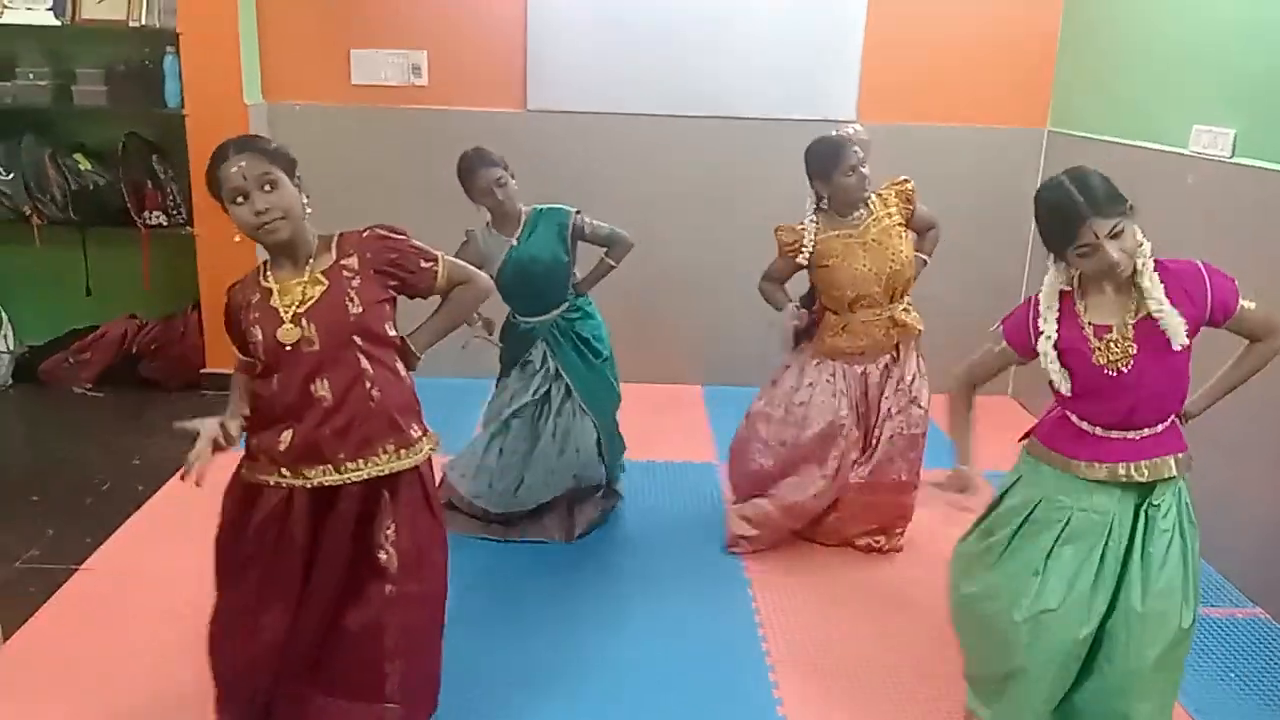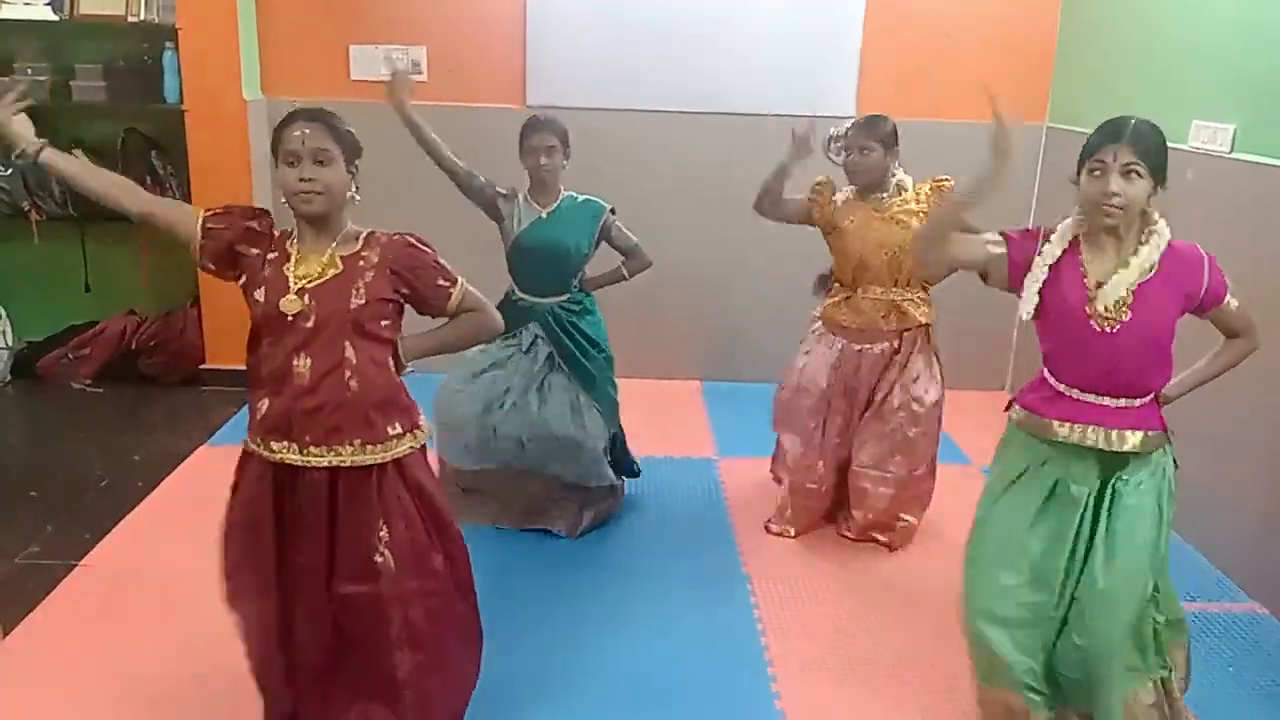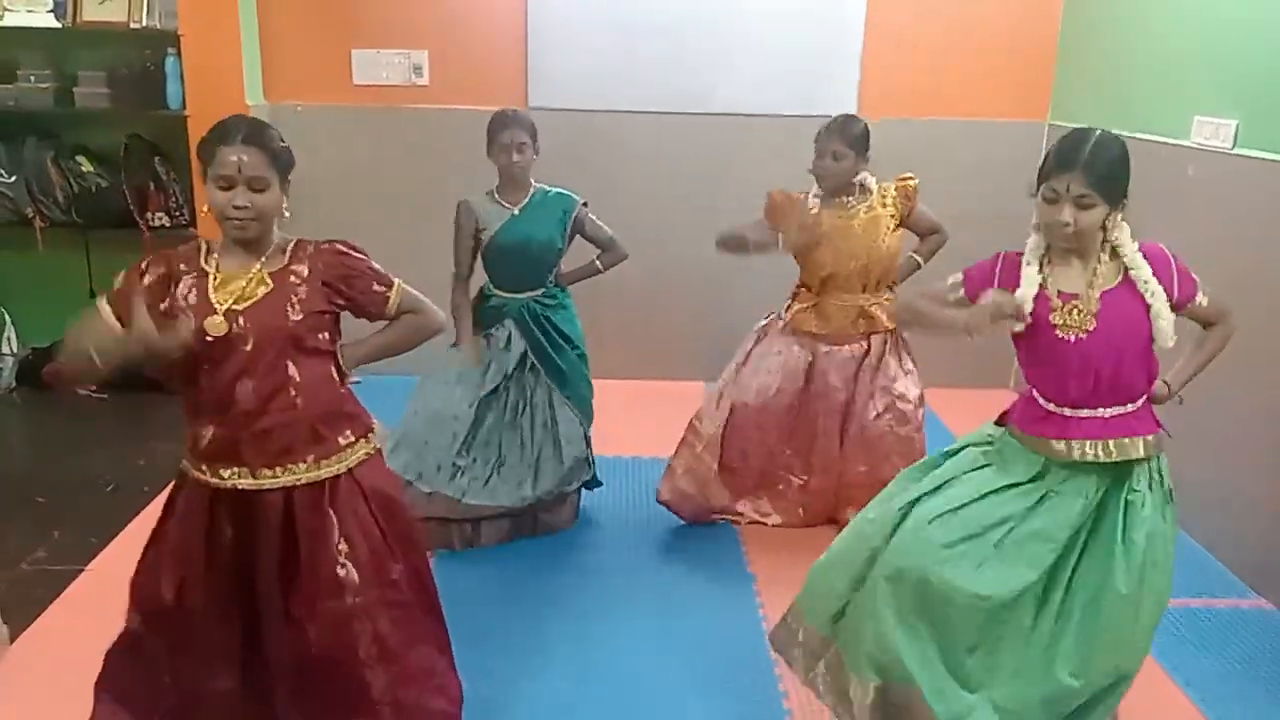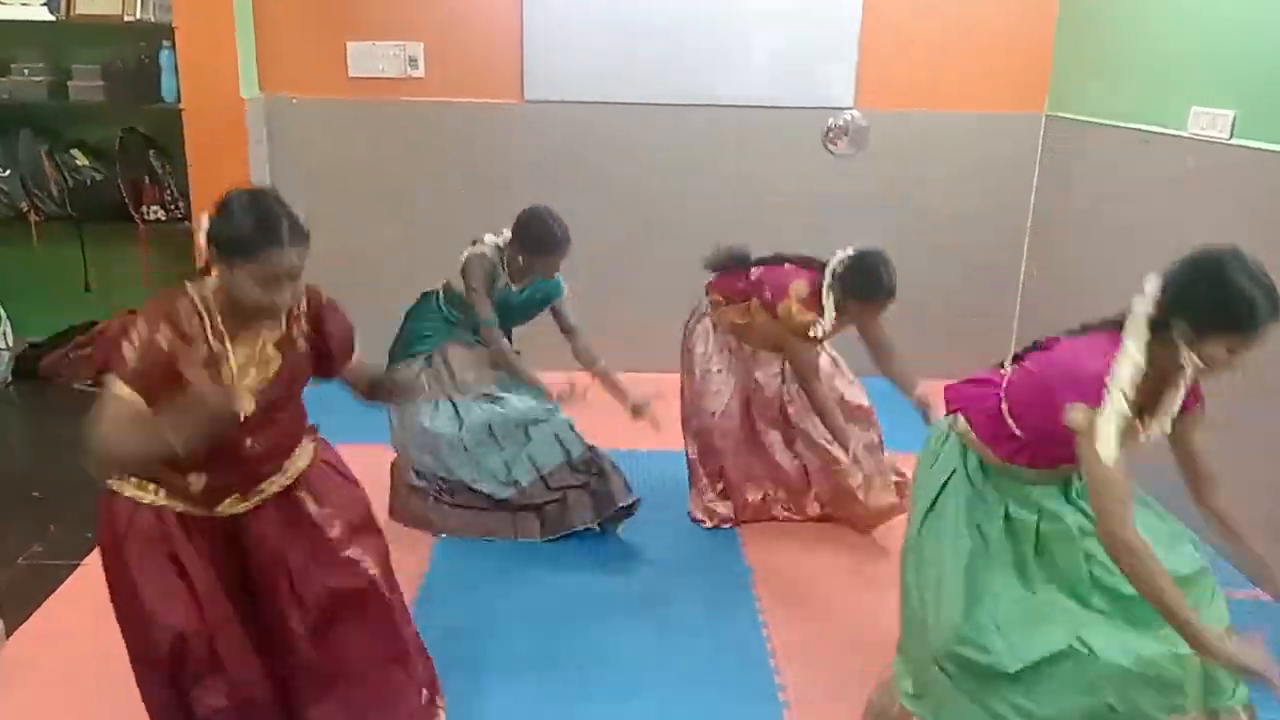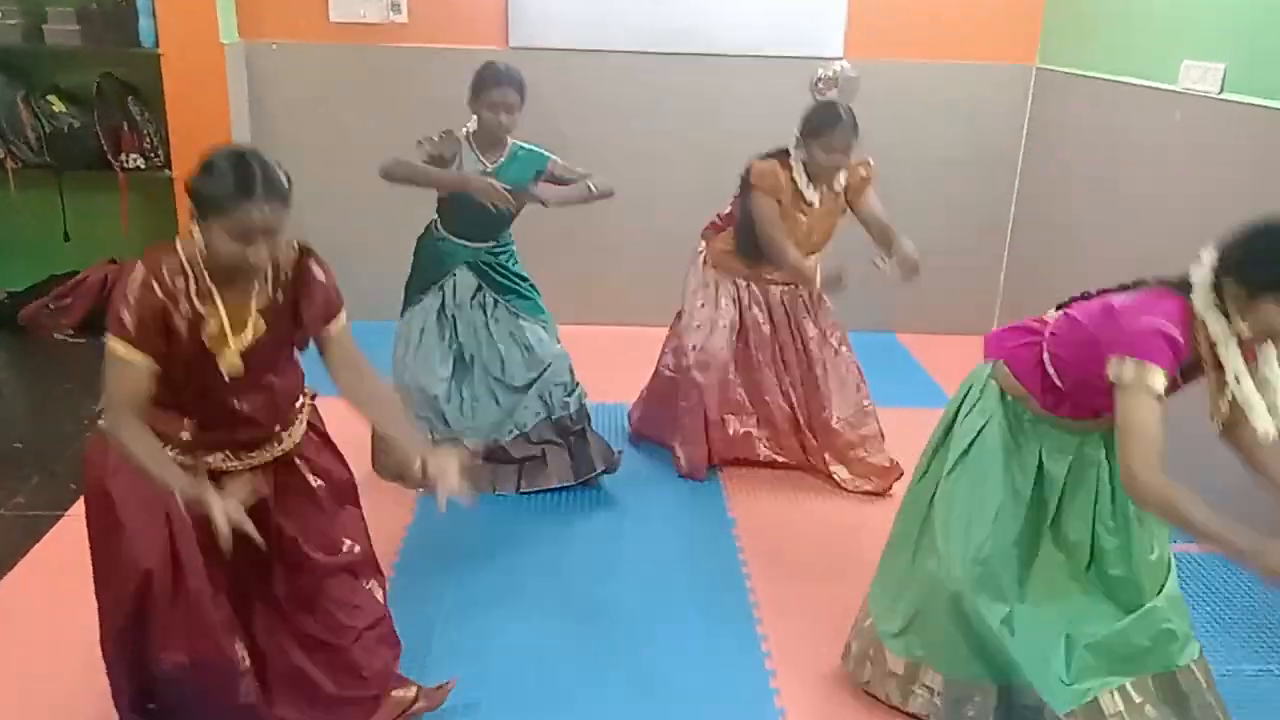
dt=0.5s
person 1, frame 1
left shoulder: (375, 252)
right shoulder: (245, 300)
left elbow: (476, 283)
left wrist: (410, 345)
right wrist: (226, 423)
left hip: (385, 478)
right hip: (282, 490)
left knee: (383, 630)
right knee: (268, 634)
person 1, frame 2
left shoulder: (395, 255)
right shoulder: (253, 245)
left elbow: (485, 319)
right elbow: (144, 205)
left wrist: (400, 349)
left hip: (374, 468)
right hip: (278, 469)
left knee: (389, 616)
right knee: (288, 612)
person 1, frame 3
left shoulder: (325, 264)
right shoulder: (172, 273)
left elbow: (427, 319)
right elbow: (73, 358)
left wrist: (340, 359)
right wrist: (144, 340)
left hip: (329, 481)
right hip: (216, 487)
left knee: (359, 630)
right knee: (201, 635)
person 1, frame 4
left shoulder: (310, 313)
right shoulder: (165, 331)
left elbow: (360, 381)
right elbow: (109, 452)
right wrist: (192, 422)
left hip: (285, 484)
right hip: (173, 509)
left knee: (354, 588)
right knee: (196, 651)
person 1, frame 5
left shoulder: (302, 272)
right shoulder: (153, 287)
left elbow: (354, 370)
right elbow: (122, 421)
left wrist: (417, 450)
right wrist: (194, 493)
left hip: (276, 442)
right hip: (165, 452)
left knee: (326, 566)
right knee: (158, 592)
person 2, frame 1
left shoulder: (1192, 284)
right shoulder: (1043, 310)
right elbow: (968, 382)
left wrist: (1195, 403)
right wrist: (964, 463)
left hip: (1152, 492)
right hip: (1060, 484)
left knee: (1137, 647)
right knee: (1026, 626)
person 2, frame 2
left shoulder: (1186, 266)
right shoulder: (1039, 254)
left elbow: (1245, 337)
right elbow: (925, 256)
left wrist: (1172, 387)
right wrist: (987, 181)
left hip: (1131, 469)
right hip: (1041, 454)
left knee: (1105, 617)
right knee: (1006, 597)
person 2, frame 3
left shoulder: (1154, 269)
right shoulder: (1009, 275)
left elbow: (1219, 324)
left wrist: (1170, 385)
right wrist: (964, 311)
left hip: (1126, 484)
right hip: (1029, 462)
left knee: (1099, 639)
right knee: (912, 544)
person 2, frame 4
left shoulder: (1181, 374)
right shoulder: (1096, 374)
left elbow: (1201, 480)
right elbow: (1118, 535)
left hip: (1059, 478)
right hip: (979, 472)
left knee: (1186, 581)
right knee: (964, 629)
person 2, frame 5
left shoulder: (1221, 331)
right shoulder: (1156, 332)
right elbow: (1141, 483)
left hip: (1091, 429)
right hip: (1017, 412)
left knee: (1129, 555)
right knee: (972, 558)
person 3, frame 1
left shoulder: (558, 219)
right shoulder: (479, 245)
left elbow: (622, 242)
left wrist: (585, 284)
right wrist: (472, 315)
left hip: (576, 336)
right hip: (525, 344)
left knee: (580, 429)
right knee: (511, 433)
left ankle: (573, 509)
right ankle: (515, 504)
person 3, frame 2
left shoulder: (591, 213)
right shoulder: (504, 205)
left elbow: (641, 259)
right elbow: (453, 166)
left wrist: (588, 282)
right wrist: (406, 112)
left hip: (572, 330)
right hip: (520, 329)
left knee: (575, 425)
right knee: (463, 402)
left ankle: (583, 501)
right ankle: (504, 492)
person 3, frame 3
left shoulder: (562, 205)
right shoulder: (474, 210)
left elbow: (616, 250)
right elbow: (460, 281)
left wrist: (568, 277)
right wrist: (468, 338)
left hip: (550, 327)
right hip: (494, 325)
left knee: (554, 426)
right knee: (452, 412)
left ankle: (545, 511)
person 3, frame 4
left shoulder: (550, 284)
right shoulder: (481, 264)
left elbow: (578, 342)
right elbow: (494, 343)
left wrist: (625, 397)
right wrist: (547, 393)
left hip: (486, 352)
right hip: (433, 342)
left knee: (535, 416)
right knee: (433, 428)
right ankle: (445, 501)
person 3, frame 5
left shoulder: (530, 159)
right shoulder: (451, 146)
left elbow: (602, 186)
right elbow: (394, 170)
left wrist: (554, 196)
right wrist: (465, 183)
left hip: (497, 269)
right hip: (443, 267)
left knee: (537, 355)
right knee: (430, 368)
left ankle: (531, 446)
person 4, frame 1
left shoulder: (893, 204)
right shoulder: (807, 238)
left elbow: (931, 228)
right elbow: (768, 282)
left wrist: (914, 269)
right wrist: (792, 309)
left hip: (894, 353)
right hip: (830, 355)
left knee: (893, 449)
right knee: (796, 438)
left ankle: (865, 526)
right ankle: (768, 519)
person 4, frame 2
left shoulder: (925, 200)
right shoulder: (832, 204)
right elbow: (765, 206)
right wrist: (790, 162)
left hip: (904, 341)
right hip: (841, 336)
left knee: (897, 433)
right knee: (805, 415)
left ankle: (878, 518)
right ankle: (803, 508)
person 4, frame 3
left shoulder: (892, 202)
right shoulder: (795, 211)
left elbow: (937, 234)
right elbow: (727, 240)
left wrist: (907, 269)
right wrist: (774, 238)
left hip: (873, 342)
right hip: (806, 338)
left knee: (888, 432)
right knee: (753, 405)
person 4, frame 4
left shoulder: (860, 297)
right shoulder: (797, 307)
left elbow: (884, 351)
right elbow: (809, 382)
left wrist: (916, 394)
right wrist: (847, 443)
left hip: (792, 342)
right hip: (728, 332)
left knee: (848, 403)
right knee: (722, 417)
right ankle: (723, 499)
person 4, frame 5
left shoulder: (852, 179)
right shoulder: (769, 177)
left elbow: (880, 227)
right elbow: (774, 244)
left wrist: (899, 248)
right wrist: (814, 275)
left hip: (794, 284)
right hip: (732, 275)
left knee: (828, 364)
right knee: (709, 361)
left ankle: (837, 450)
right ankle: (698, 447)
